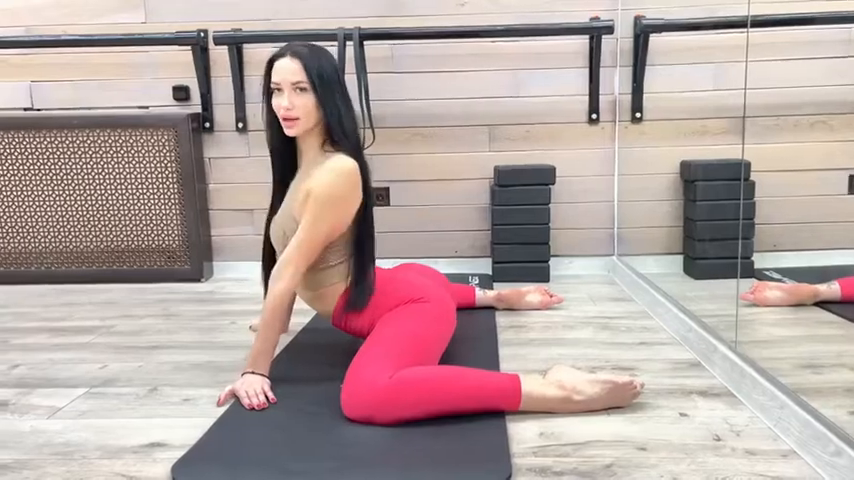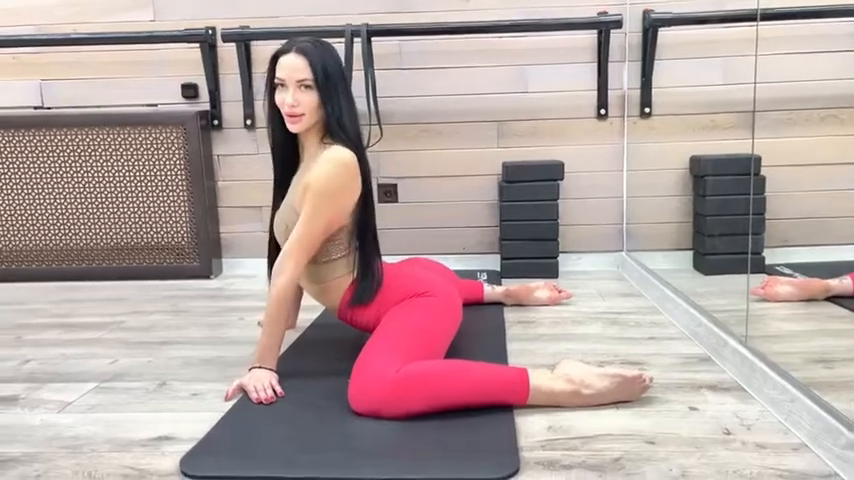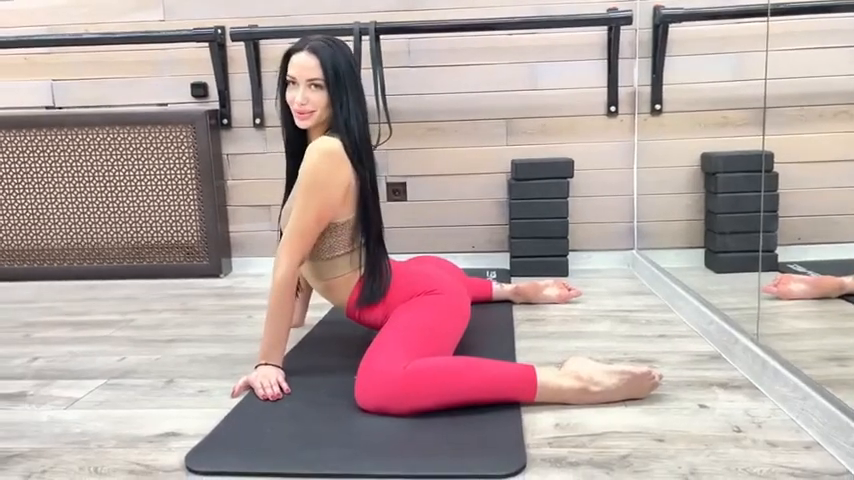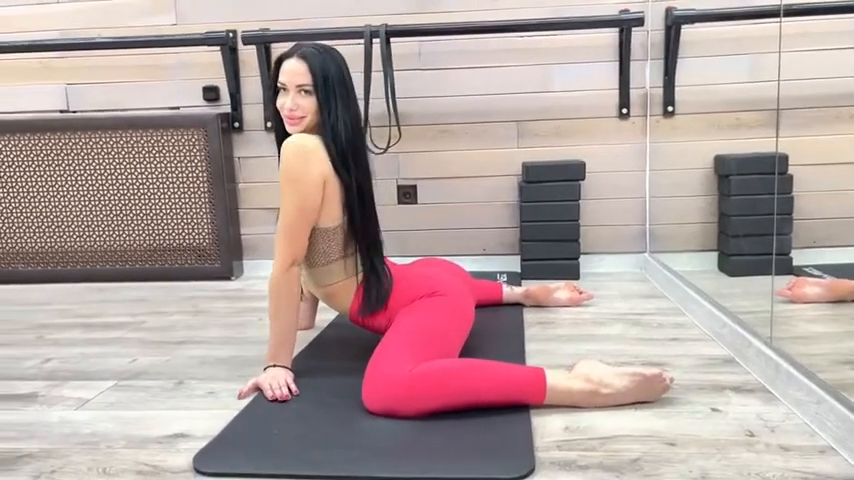
dt=0.5s
person 1, frame 1
left shoulder: (337, 172)
right shoulder: (304, 161)
left elbow: (287, 273)
right elbow: (291, 266)
left wrist: (255, 370)
right wrist: (277, 321)
left hip: (408, 303)
right hip: (394, 288)
left knee: (365, 398)
left ankle: (553, 390)
right ankle: (496, 296)
person 1, frame 2
left shoulder: (335, 163)
right shoulder: (304, 154)
left elbow: (289, 267)
right elbow: (298, 262)
left wrist: (263, 363)
right wrist: (286, 316)
left hip: (414, 297)
right hip: (401, 283)
left knee: (373, 391)
left ankle: (563, 383)
right ankle: (503, 292)
person 1, frame 3
left shoulder: (325, 153)
right shoulder: (323, 149)
left elbow: (289, 260)
right elbow: (311, 254)
left wrist: (269, 361)
right wrist: (297, 311)
left hip: (423, 295)
right hip: (412, 280)
left knee: (380, 388)
left ankle: (572, 382)
right ankle: (514, 290)
person 1, frame 4
left shoulder: (301, 150)
right shoulder: (329, 149)
left elbow: (287, 264)
right elbow: (315, 254)
left wrist: (278, 362)
right wrist: (305, 313)
left hip: (427, 297)
right hip: (418, 281)
left knee: (387, 390)
left ankle: (582, 384)
right ankle: (524, 293)
